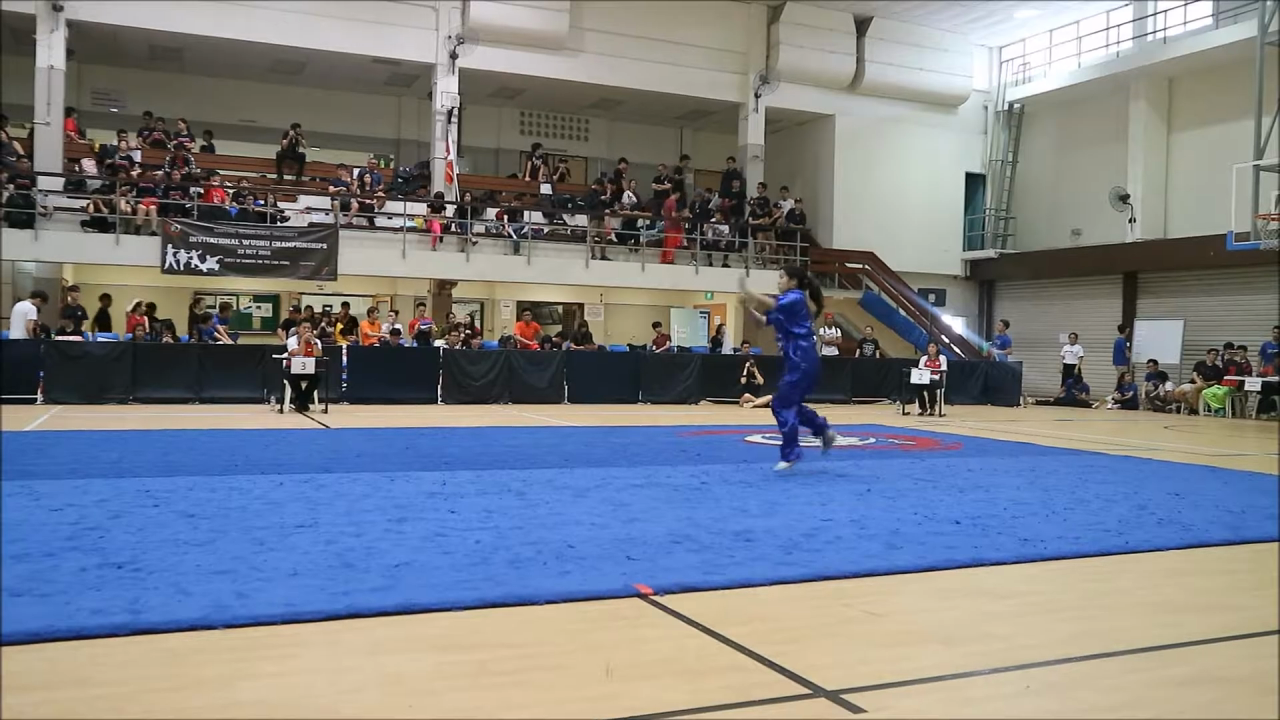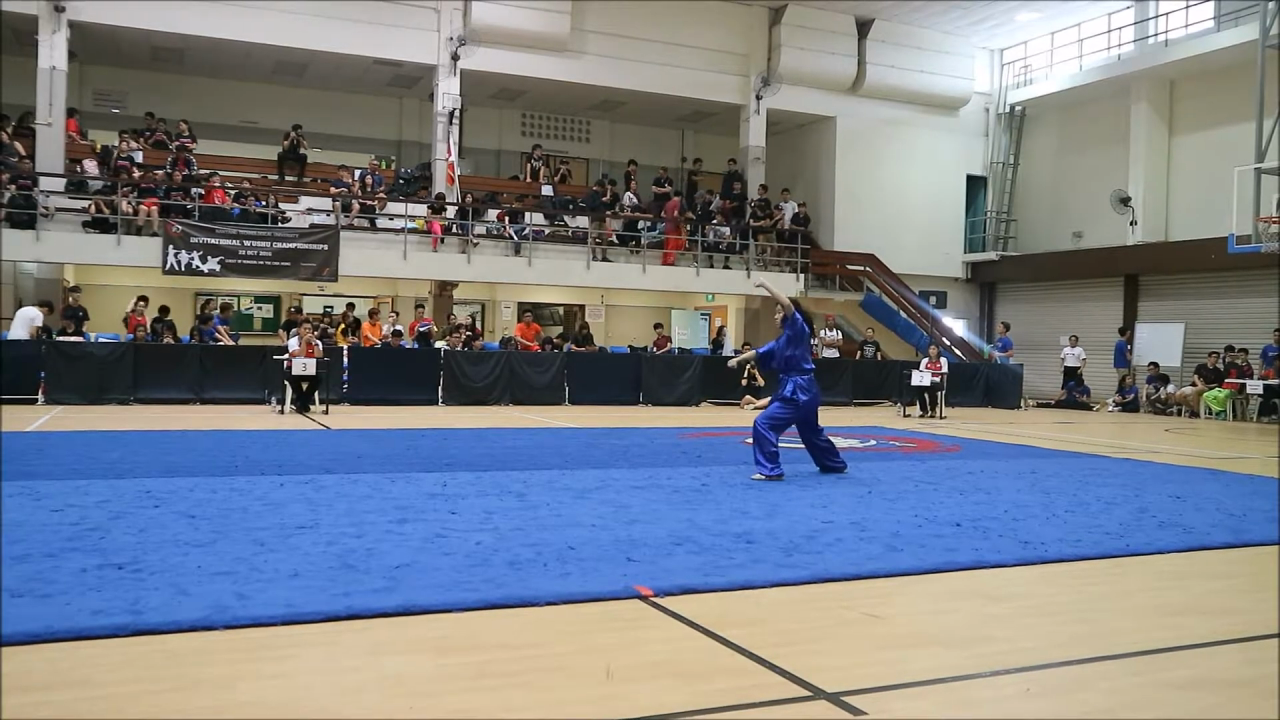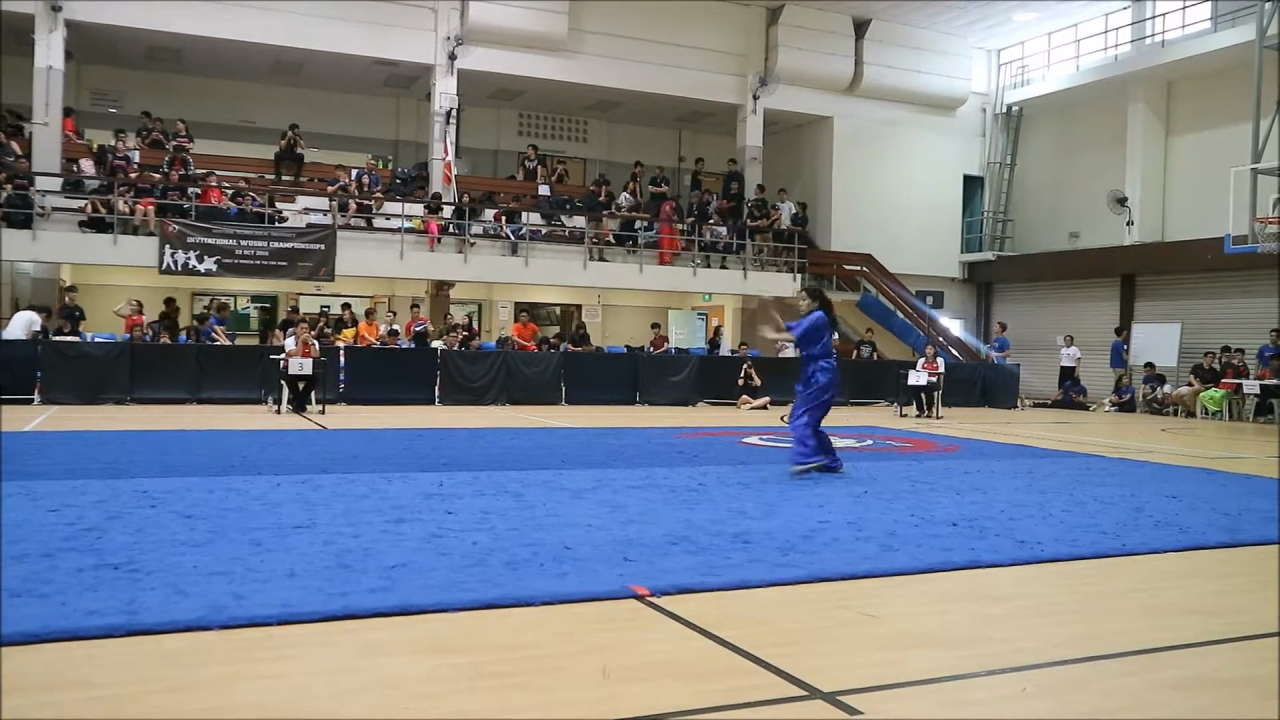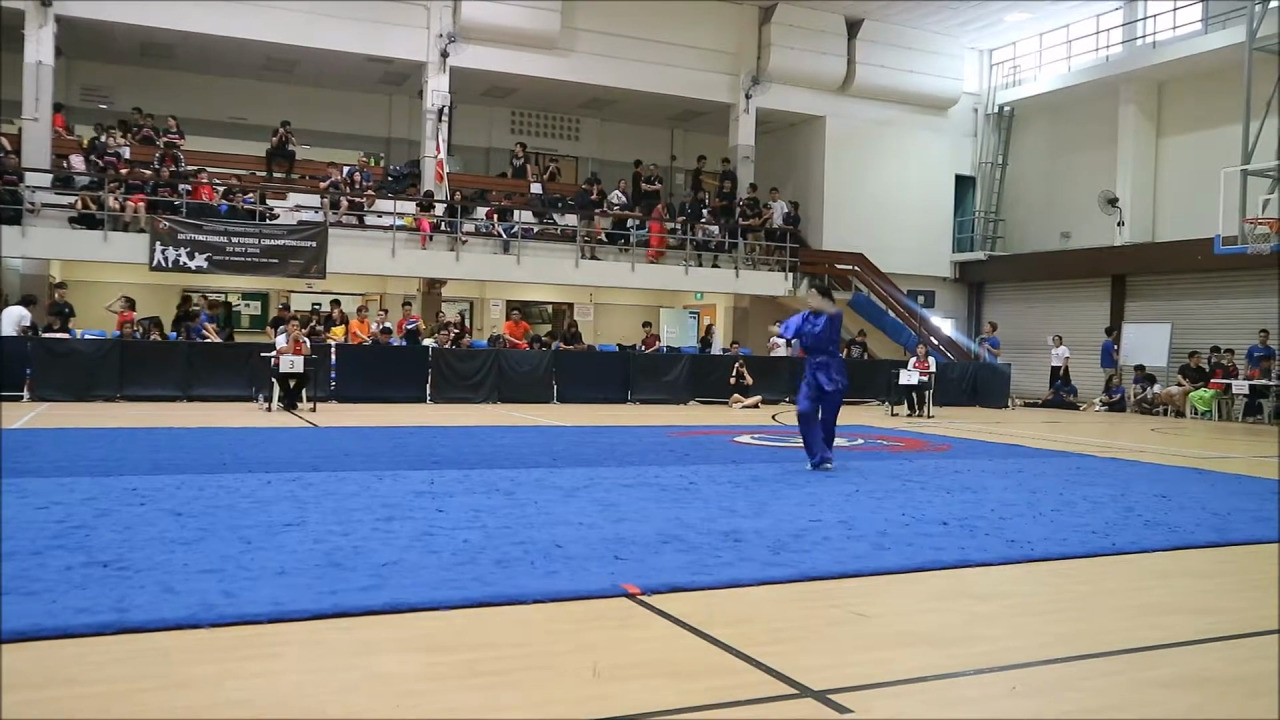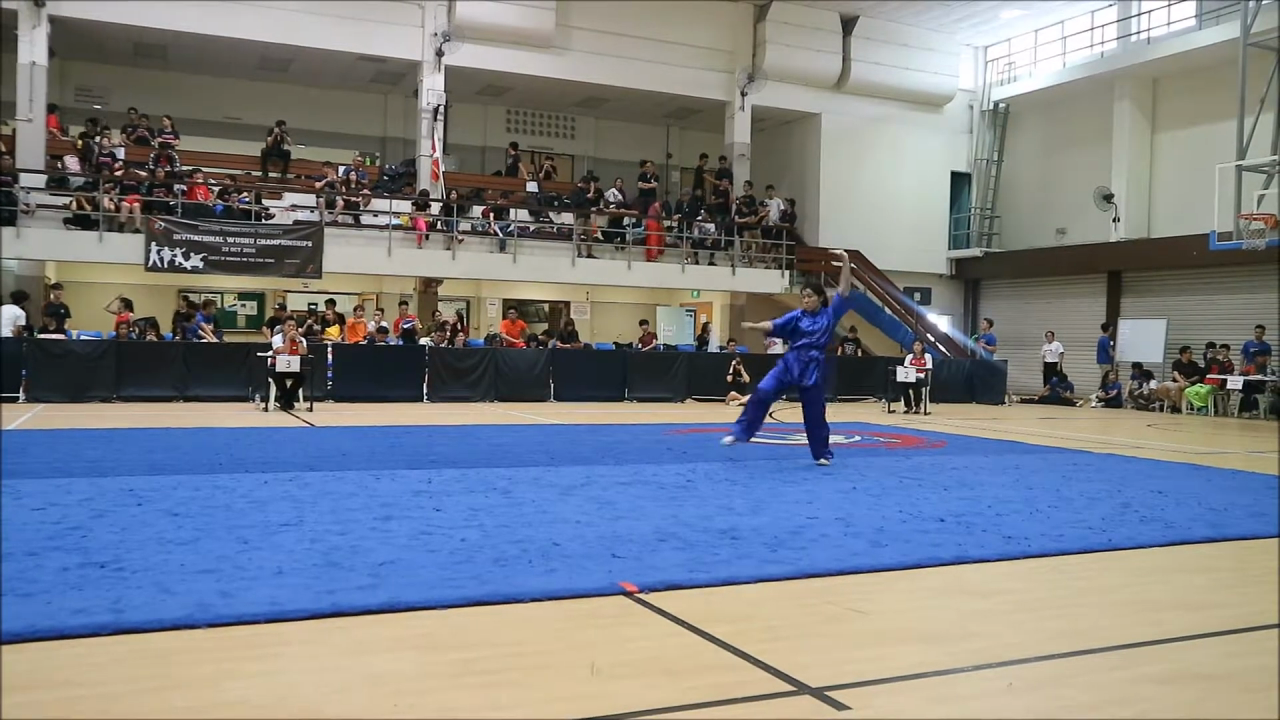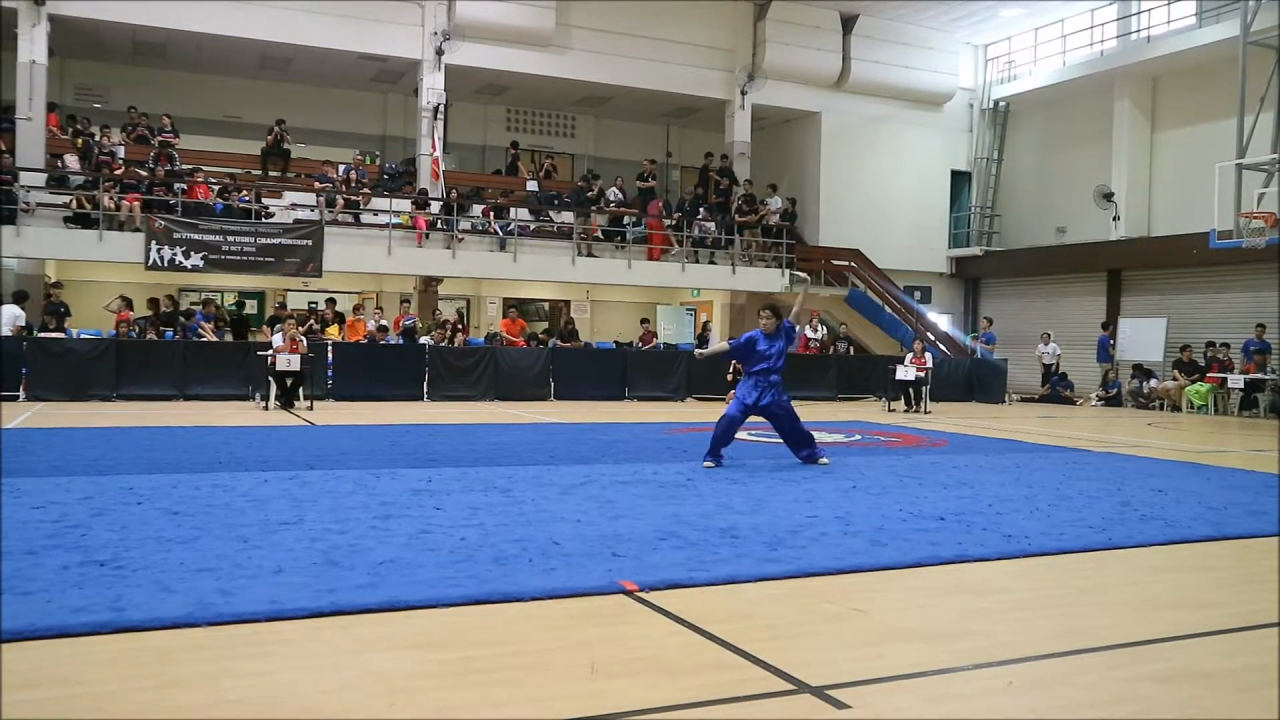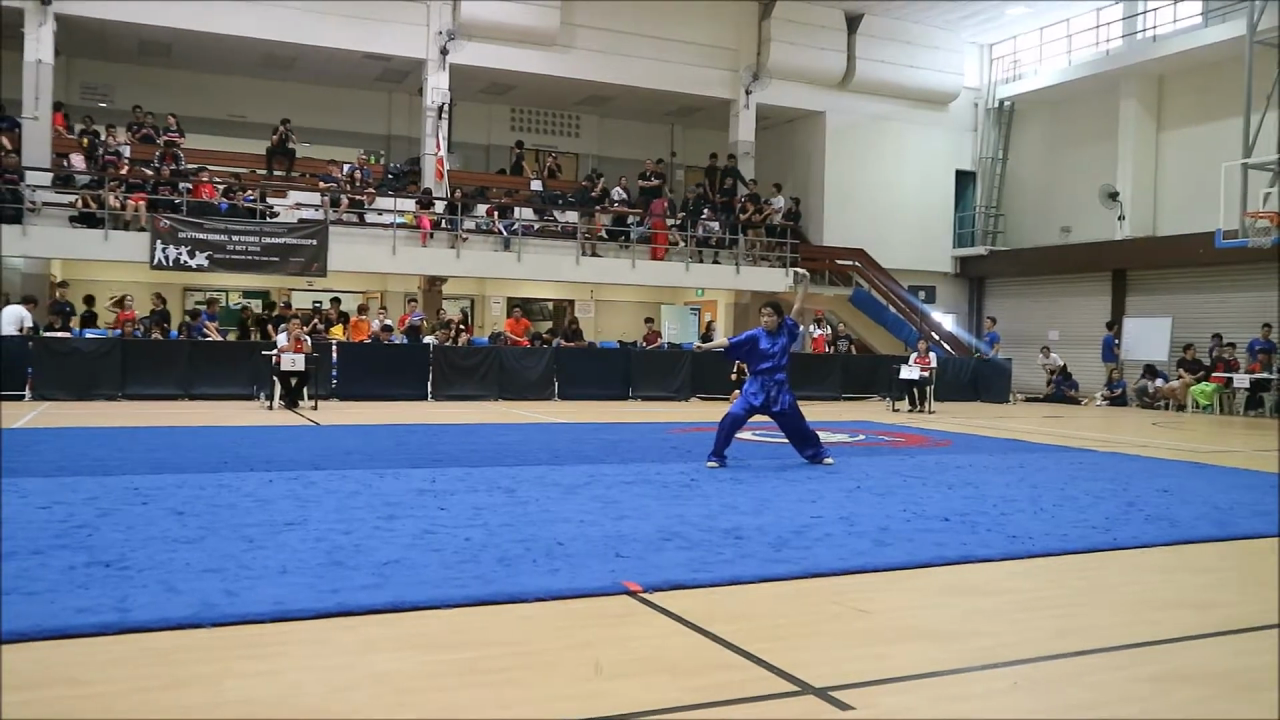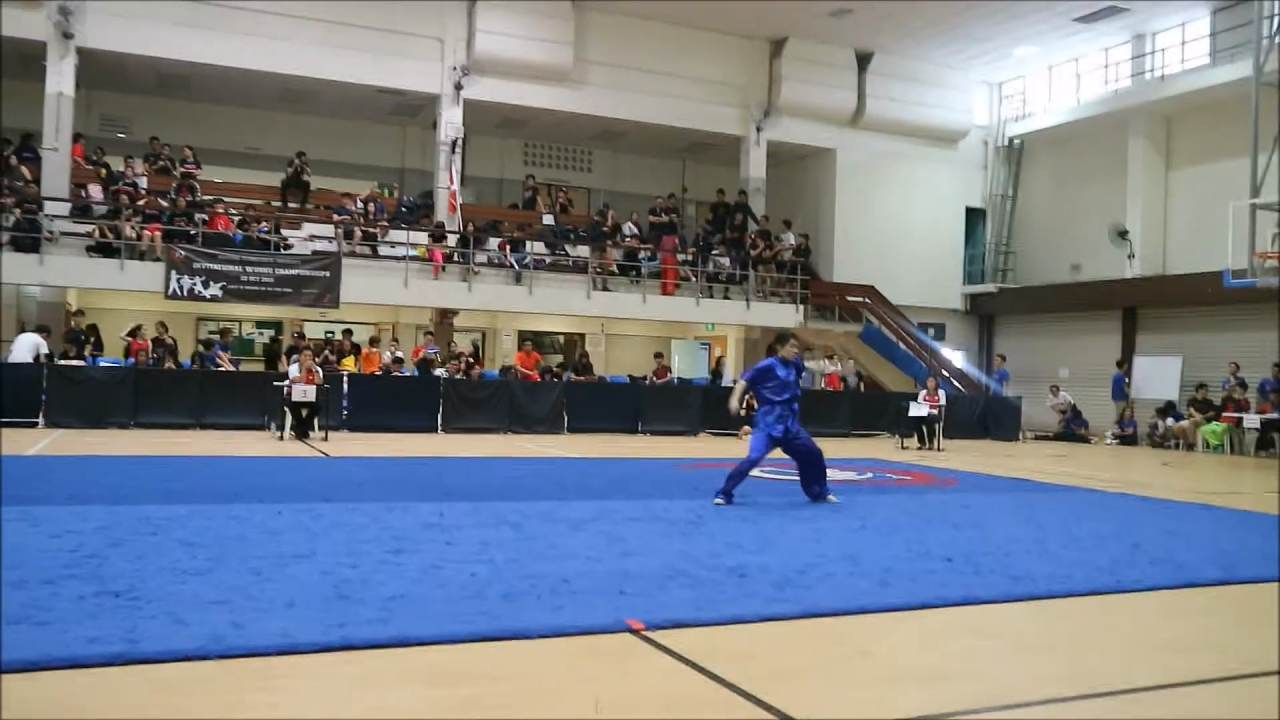
dt=0.5s
person 1, frame 1
left shoulder: (795, 298)
right shoulder: (789, 300)
left elbow: (773, 304)
right elbow: (766, 319)
left wrist: (747, 292)
right wrist: (752, 311)
left hip: (800, 358)
right hip: (799, 358)
left knee: (783, 405)
right knee: (790, 403)
left ankle: (790, 455)
right ankle: (823, 431)
person 1, frame 2
left shoulder: (798, 331)
right shoulder: (784, 339)
left elbow: (787, 304)
right elbow: (761, 352)
left wrist: (765, 285)
right wrist: (737, 358)
left hip: (798, 392)
right hip: (803, 391)
left knee: (763, 424)
right knee: (812, 433)
left ankle: (770, 470)
right ankle: (836, 464)
person 1, frame 3
left shoulder: (817, 318)
right shoulder: (810, 320)
left elbow: (794, 337)
right elbow: (787, 328)
left wrist: (772, 336)
left hip: (820, 376)
right hip: (819, 375)
left knee: (800, 418)
right knee: (810, 422)
left ankle: (808, 458)
right ankle: (830, 462)
person 1, frame 4
left shoulder: (831, 317)
right shoulder: (803, 317)
left elbow: (833, 310)
right elbow: (785, 331)
left wrist: (818, 303)
right wrist: (778, 332)
left hip: (831, 370)
right hip: (812, 369)
left knee: (828, 417)
right knee: (805, 412)
left ankle: (824, 457)
right ankle: (818, 457)
person 1, frame 5
left shoulder: (830, 314)
right shoulder: (796, 316)
left elbow: (844, 289)
right elbow: (772, 325)
left wrist: (846, 262)
right wrist: (753, 326)
left hip: (813, 367)
right hip: (790, 362)
left knee: (815, 414)
right knee: (763, 393)
left ankle: (821, 453)
right ankle: (740, 432)
person 1, frame 6
left shoulder: (784, 334)
right shoulder: (752, 337)
left elbow: (797, 310)
right elbow: (730, 345)
left wrist: (805, 285)
right wrist: (706, 352)
left hip: (774, 391)
right hip: (750, 389)
left knee: (792, 426)
right knee: (729, 419)
left ankle: (813, 454)
right ankle: (713, 457)
person 1, frame 7
left shoulder: (786, 332)
right shoulder: (754, 336)
left elbow: (798, 307)
right elbow: (729, 342)
left wrist: (804, 282)
right wrist: (705, 346)
left hip: (779, 388)
right hip: (756, 388)
left knee: (797, 425)
right knee: (733, 417)
left ankle: (819, 454)
right ankle: (716, 457)
person 1, frame 8
left shoulder: (794, 364)
right shoulder: (768, 364)
right elbow: (746, 380)
right wrist: (735, 399)
left hip: (789, 421)
right hip: (770, 420)
left knee: (811, 454)
right knee: (754, 457)
left ankle: (819, 492)
right ankle: (724, 494)
